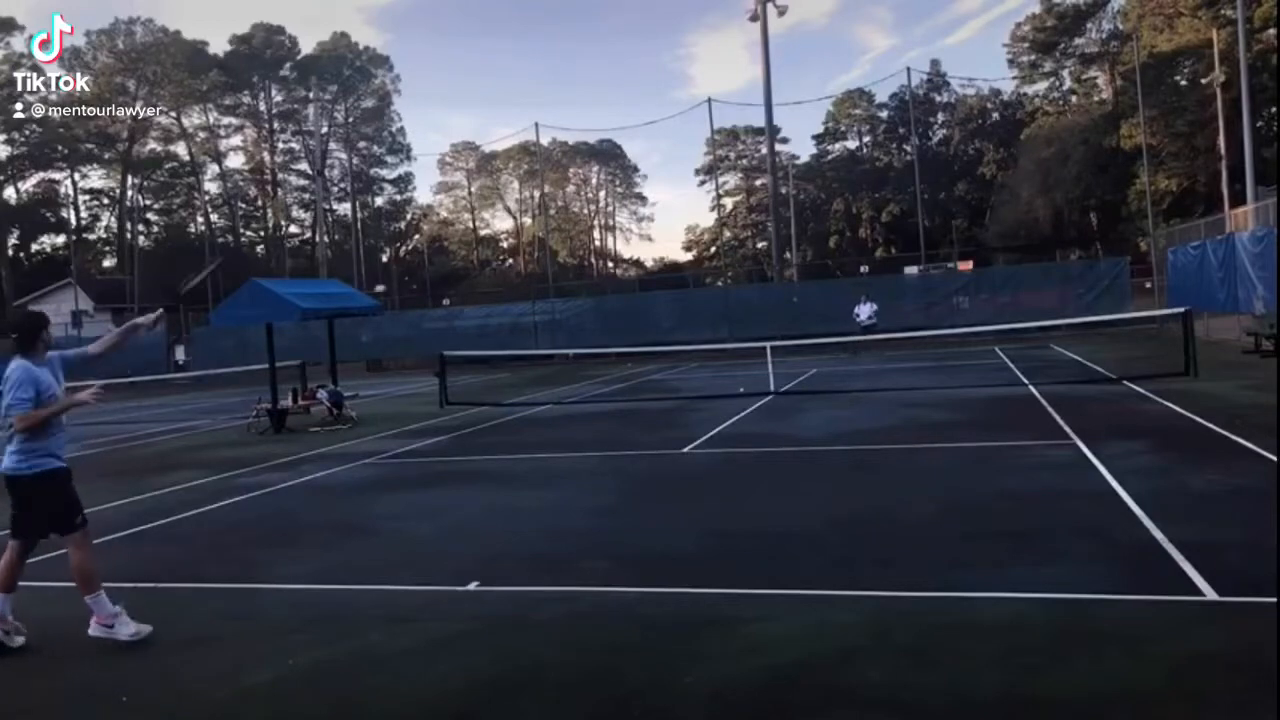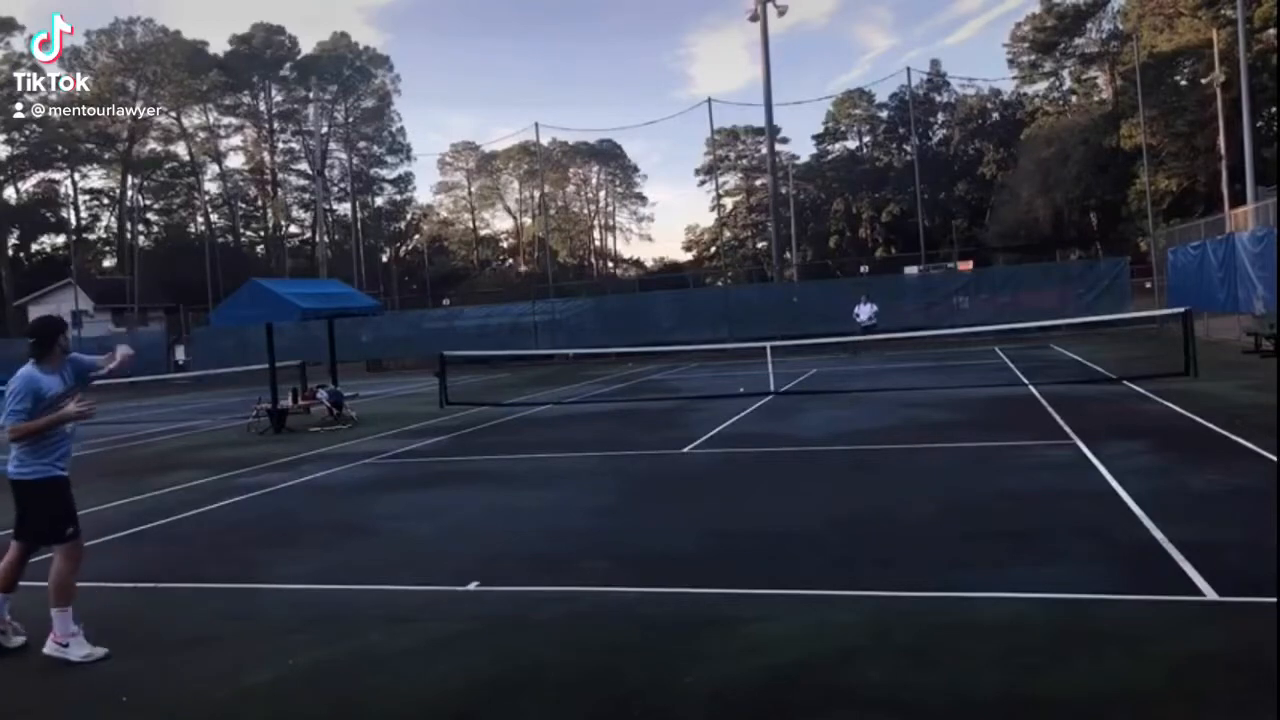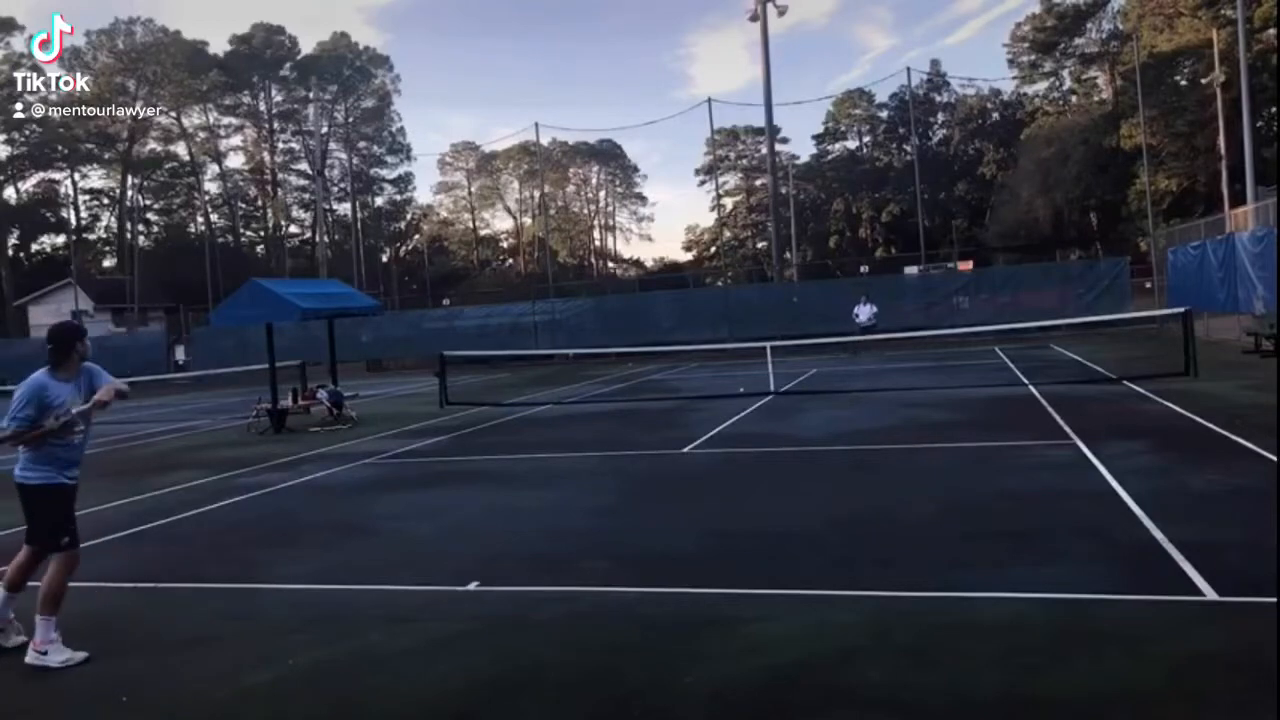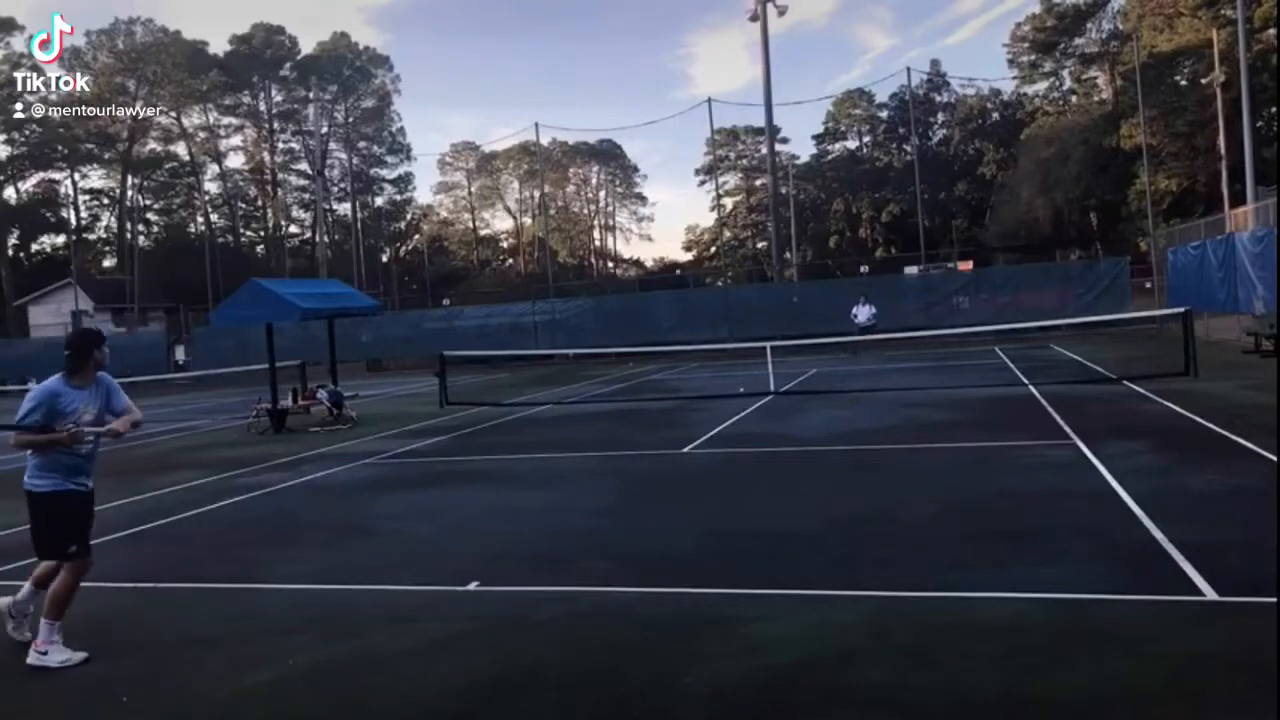
dt=0.1s
person 1, frame 1
left shoulder: (49, 362)
left elbow: (94, 349)
left wrist: (133, 326)
right wrist: (72, 401)
right hip: (39, 471)
right knee: (78, 538)
right ankle: (107, 620)
person 1, frame 2
left shoulder: (70, 365)
left elbow: (108, 361)
left wrist: (119, 356)
right wrist: (62, 416)
left hip: (45, 473)
right hip: (38, 476)
right knee: (69, 548)
right ankle: (63, 637)
person 1, frame 3
left shoulder: (89, 373)
right shoulder: (35, 386)
left elbow: (120, 388)
left wrist: (107, 393)
right wrist: (55, 429)
left hip: (65, 478)
right hip: (41, 480)
left knee: (36, 550)
right knee: (67, 555)
right ankle: (43, 644)
person 1, frame 4
left shoulder: (104, 384)
right shoulder: (48, 392)
left elbow: (134, 414)
left wrist: (122, 423)
right wrist: (59, 438)
left hip: (80, 485)
right hip: (50, 488)
left knee: (66, 559)
right knee: (78, 562)
right ankle: (44, 645)
